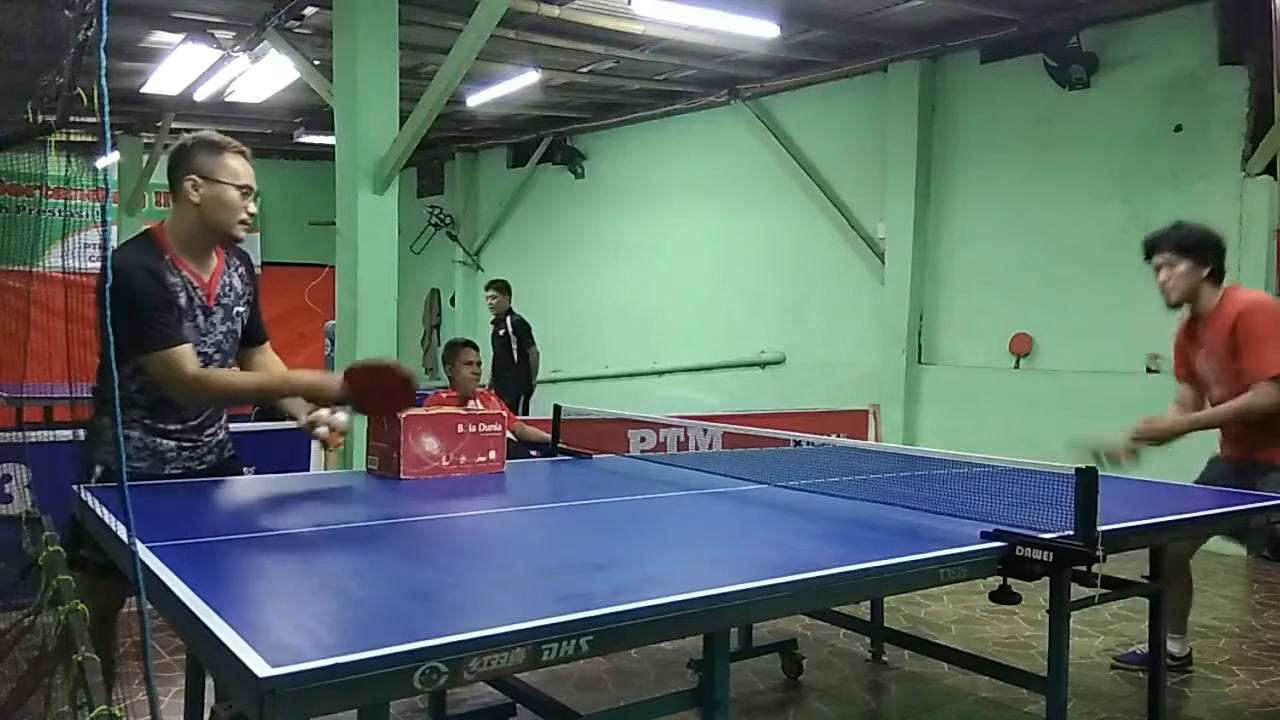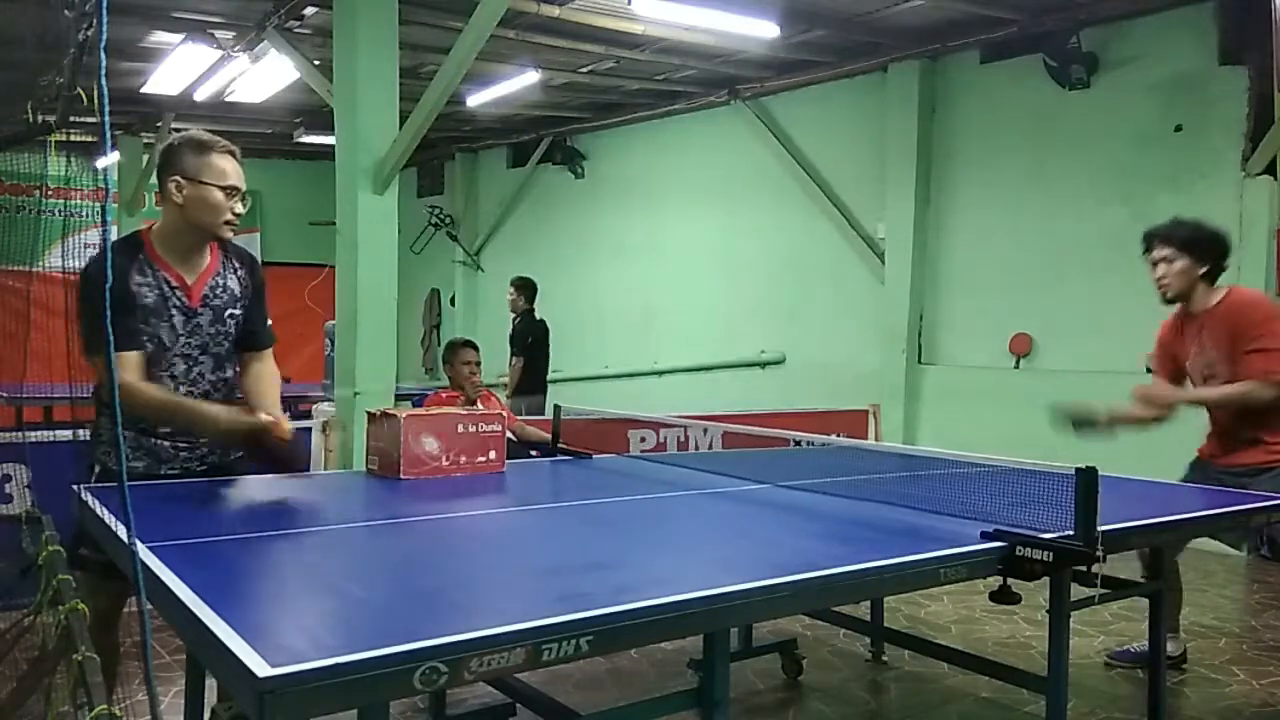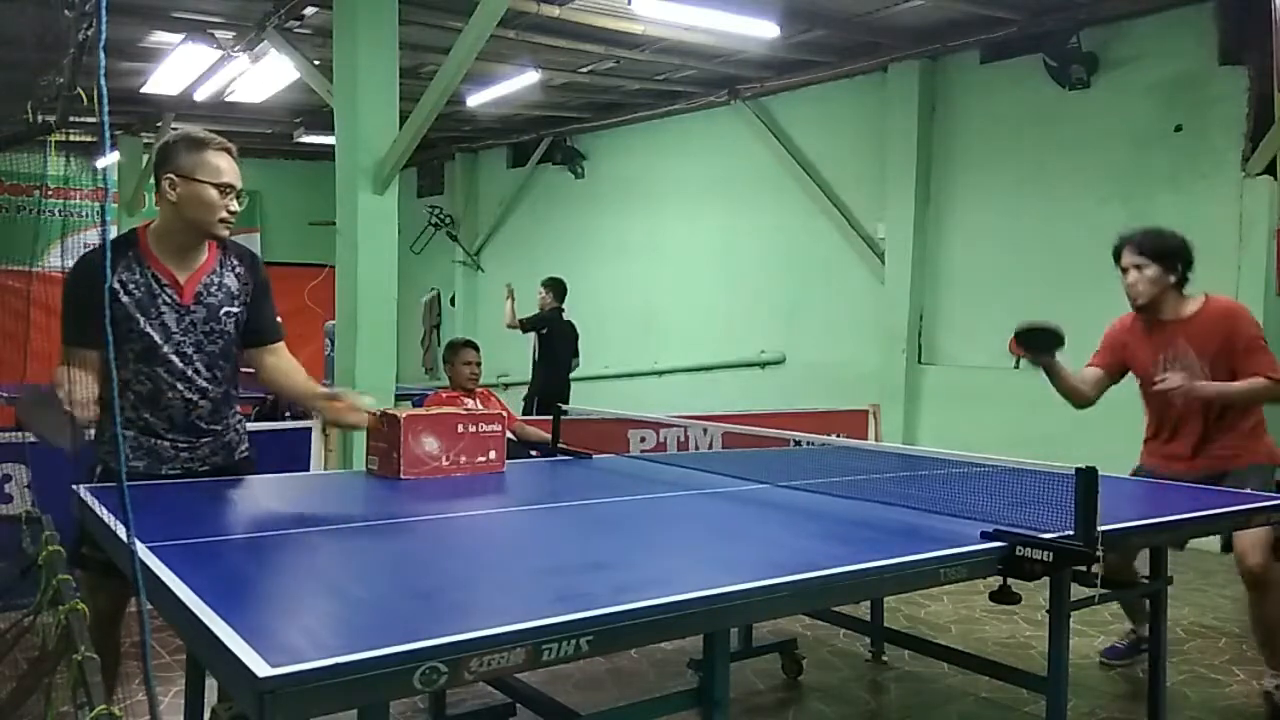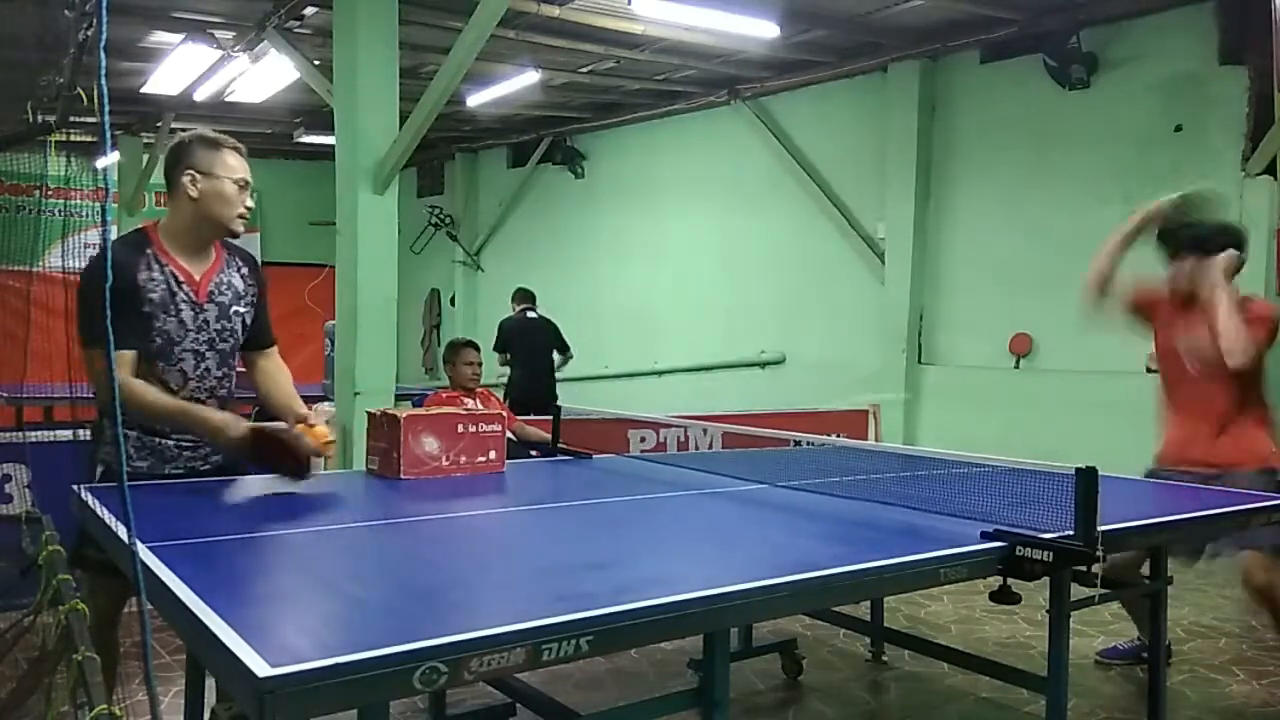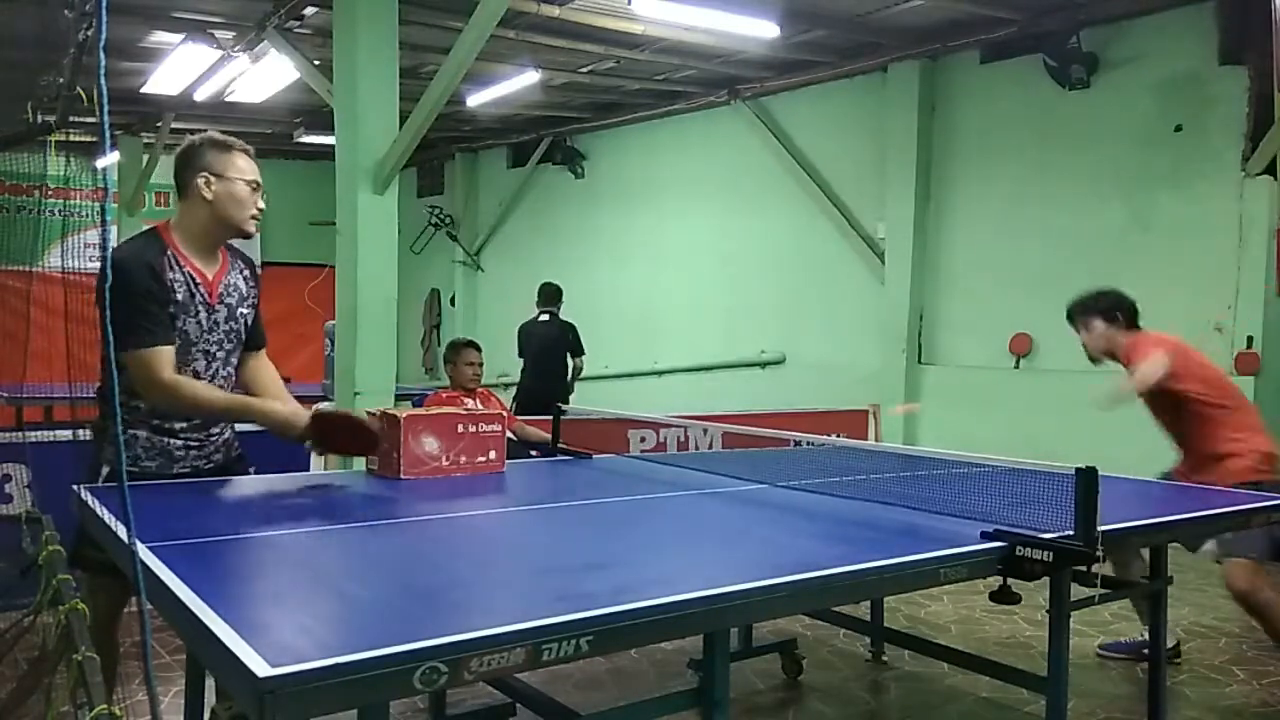
dt=1s
person 1, frame 1
left shoulder: (240, 267)
right shoulder: (133, 269)
left elbow: (256, 356)
right elbow: (185, 381)
left wrist: (305, 411)
right wrist: (309, 383)
left hip: (213, 463)
right hip: (129, 468)
right knee: (98, 606)
person 1, frame 2
left shoulder: (242, 268)
right shoulder: (112, 272)
left elbow: (259, 358)
right elbow: (125, 386)
left wrist: (267, 414)
right wrist: (209, 416)
left hip: (219, 466)
right hip: (131, 467)
right knee: (100, 607)
person 1, frame 3
left shoulder: (244, 267)
right shoulder: (101, 270)
left elbow: (269, 356)
right elbow: (80, 369)
left wrist: (320, 399)
right wrist: (78, 401)
left hip: (224, 463)
right hip: (135, 468)
right knee: (104, 606)
person 1, frame 4
left shoulder: (245, 270)
right shoulder: (118, 267)
left elbow: (263, 359)
right elbow: (114, 382)
left wrist: (300, 417)
right wrist: (207, 421)
left hip: (220, 465)
right hip: (135, 468)
right knee: (103, 605)
person 1, frame 5
left shoulder: (244, 270)
right shoulder: (135, 266)
right elbow: (157, 383)
left wrist: (295, 413)
right wrist: (264, 413)
left hip: (218, 461)
right hip: (139, 466)
right knee: (103, 605)
person 2, frame 1
right shoulder: (1190, 331)
right elbow: (1188, 405)
left wrist: (1177, 428)
right wrist: (1146, 432)
right hip: (1238, 459)
right knee: (1170, 543)
right ankle: (1174, 647)
person 2, frame 2
right shoulder: (1173, 331)
right elbow: (1156, 409)
left wrist: (1180, 395)
right wrist: (1109, 415)
right hip: (1219, 460)
right ankle: (1169, 643)
person 2, frame 3
left shoulder: (1228, 316)
right shoulder: (1126, 331)
right elbow: (1083, 394)
left wrist: (1198, 388)
right wrist: (1048, 363)
left hip: (1239, 459)
right hip: (1165, 466)
right knee: (1111, 553)
right ankle: (1143, 630)
person 2, frame 4
right shoulder: (1165, 305)
left elbow: (1238, 358)
right elbow: (1094, 291)
left wrist: (1219, 285)
right wrist: (1134, 226)
left hip: (1241, 467)
right hip: (1177, 467)
right knee: (1115, 562)
right ankle: (1150, 641)
person 2, frame 5
left shoulder: (1147, 345)
right shoulder: (1145, 357)
left elbow: (1155, 369)
left wrist: (1125, 390)
left hip: (1242, 469)
right hip: (1198, 470)
left knee: (1243, 581)
